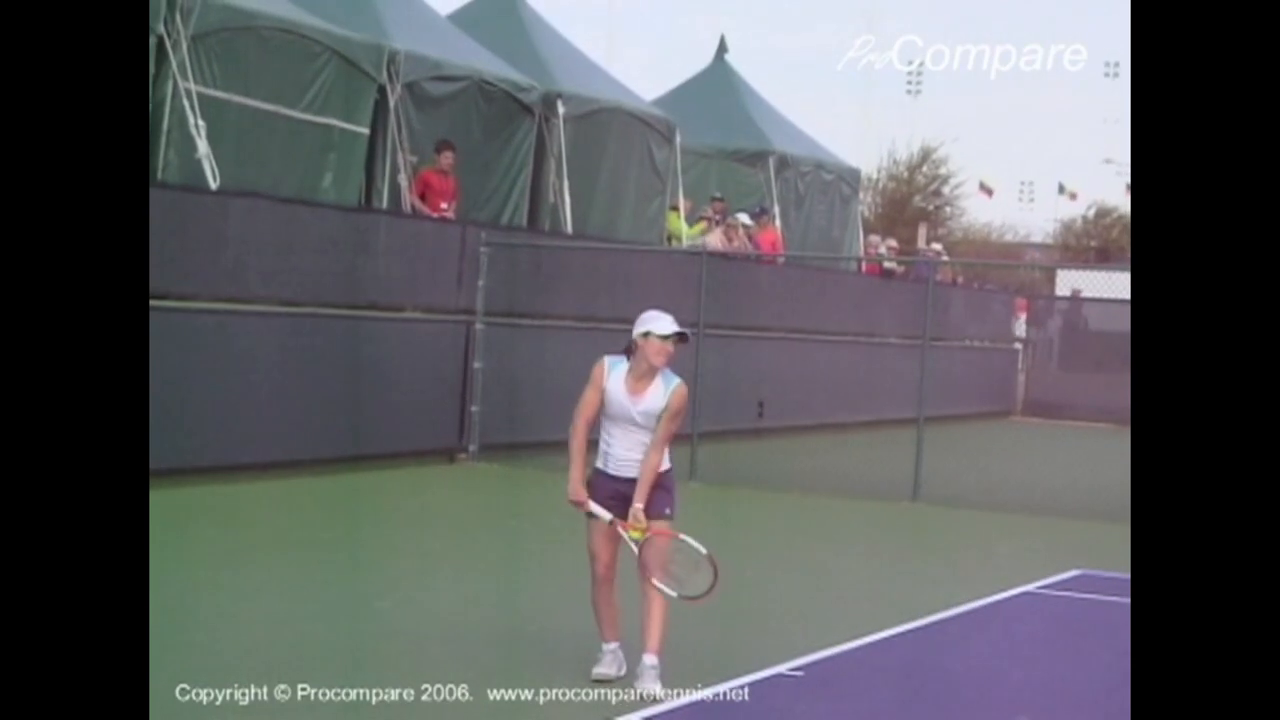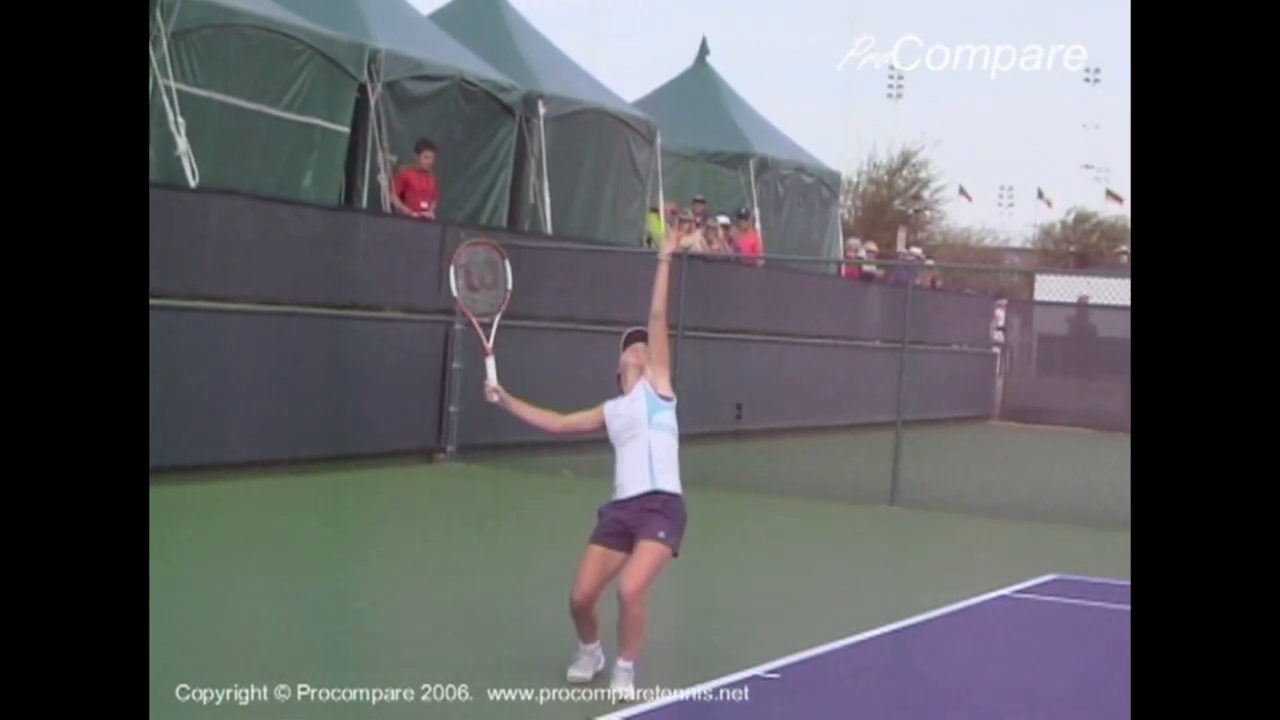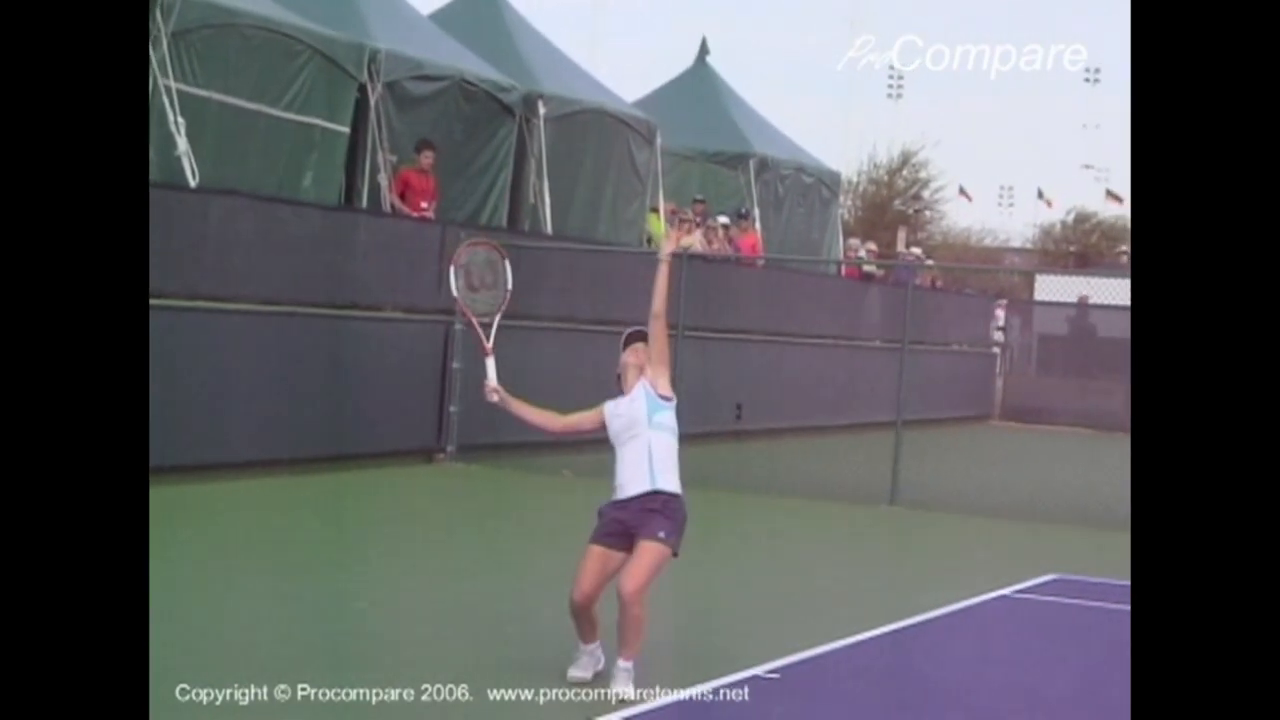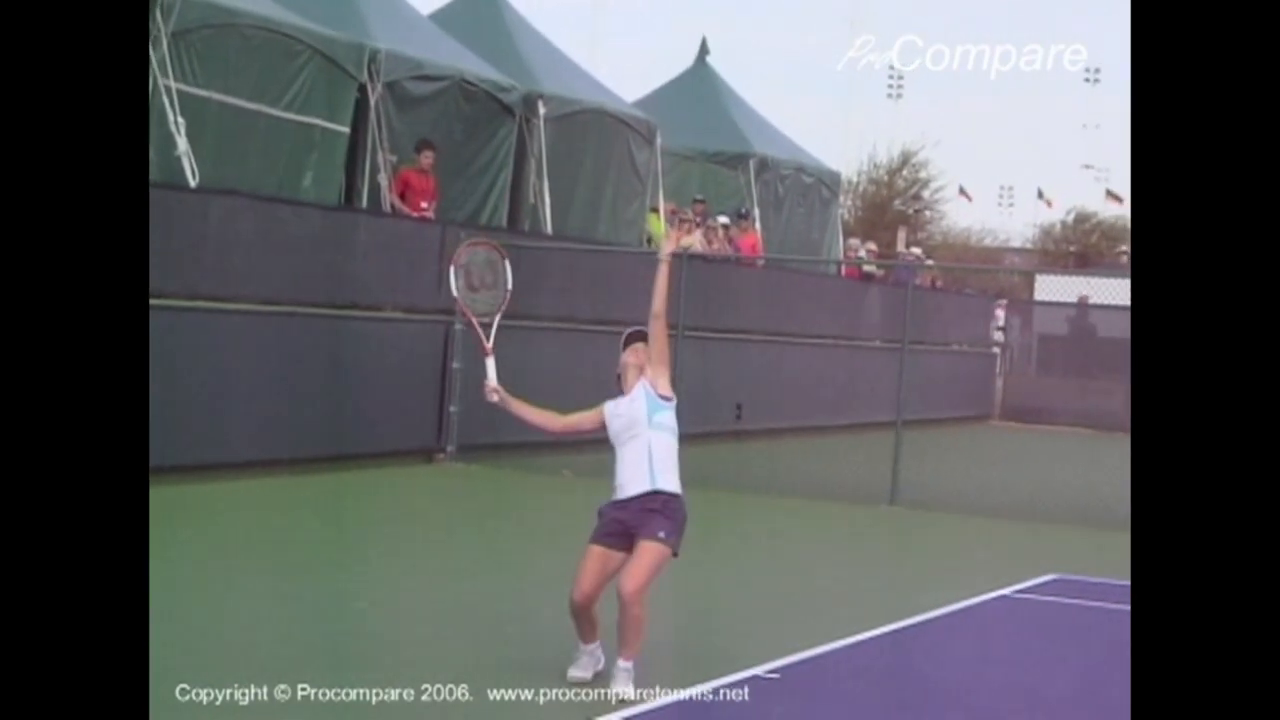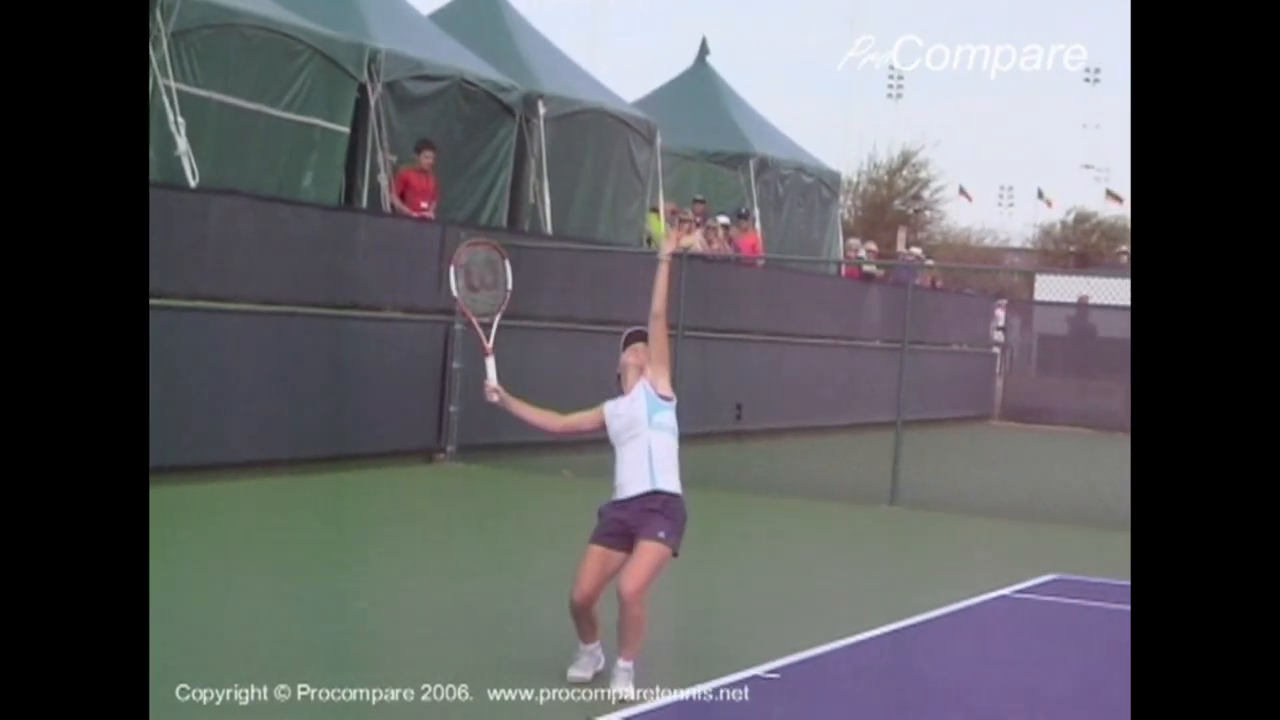
dt=1s
person 1, frame 1
left shoulder: (675, 390)
right shoulder: (606, 369)
left elbow: (655, 450)
right elbow: (580, 425)
left wrist: (639, 505)
right wrist: (576, 479)
left hip: (653, 483)
right hip: (606, 480)
right knee: (601, 571)
left ankle: (650, 665)
right ankle: (611, 652)
person 1, frame 2
left shoulder: (657, 385)
right shoulder: (611, 410)
left elbow: (658, 318)
right elbow: (556, 422)
left wrist: (664, 259)
right wrist: (503, 398)
left hip: (661, 507)
right hip: (619, 509)
left knee: (630, 591)
right knee: (581, 597)
left ankle: (625, 667)
right ankle: (590, 651)
person 1, frame 3
left shoulder: (657, 386)
right shoulder: (611, 410)
left elbow: (657, 317)
right elbow: (557, 422)
left wrist: (664, 260)
right wrist: (506, 400)
left hip: (661, 507)
right hip: (620, 509)
left knee: (630, 591)
right knee: (581, 597)
left ankle: (625, 669)
right ankle: (589, 652)
person 1, frame 4
left shoulder: (657, 385)
right shoulder: (610, 410)
left elbow: (657, 318)
right elbow: (557, 423)
left wrist: (664, 260)
right wrist: (506, 399)
left hip: (661, 507)
right hip: (620, 508)
left knee: (630, 591)
right knee: (581, 597)
left ankle: (625, 669)
right ankle: (589, 652)
person 1, frame 5
left shoulder: (657, 385)
right shoulder: (610, 411)
left elbow: (657, 317)
right elbow: (556, 423)
left wrist: (664, 260)
right wrist: (505, 399)
left hip: (661, 507)
right hip: (620, 509)
left knee: (630, 591)
right knee: (581, 597)
left ankle: (625, 670)
right ankle: (589, 652)
